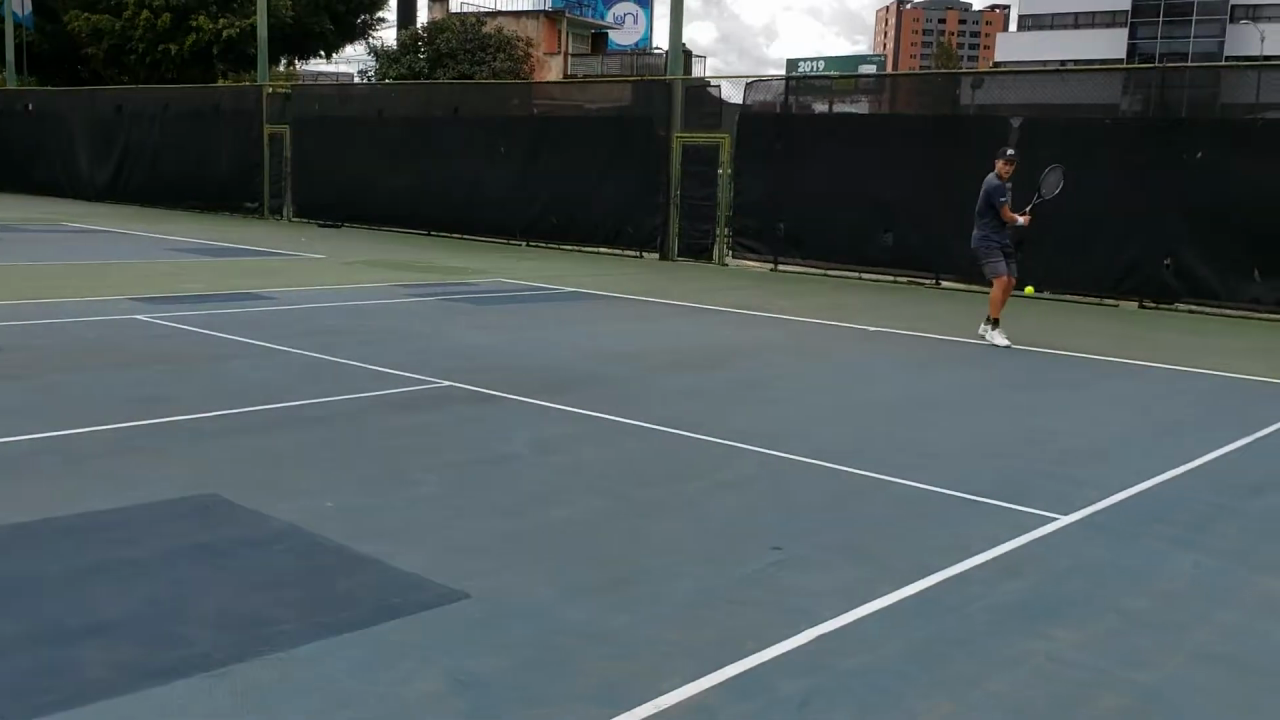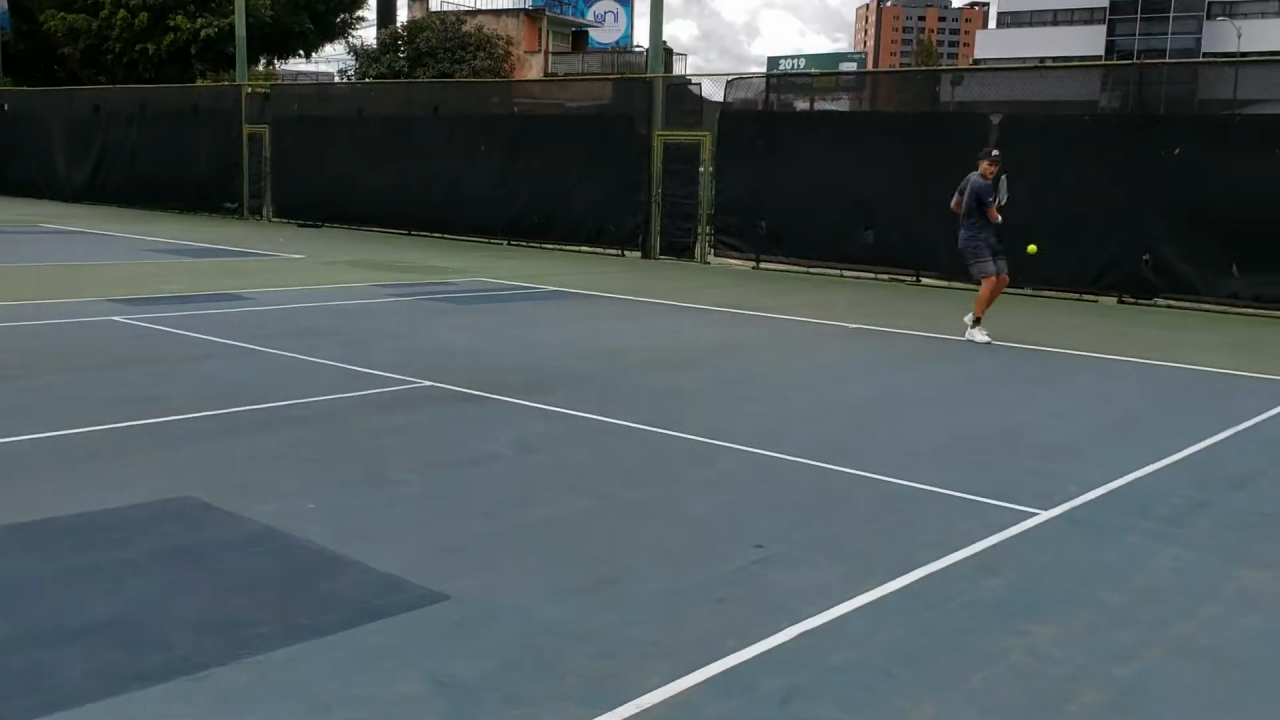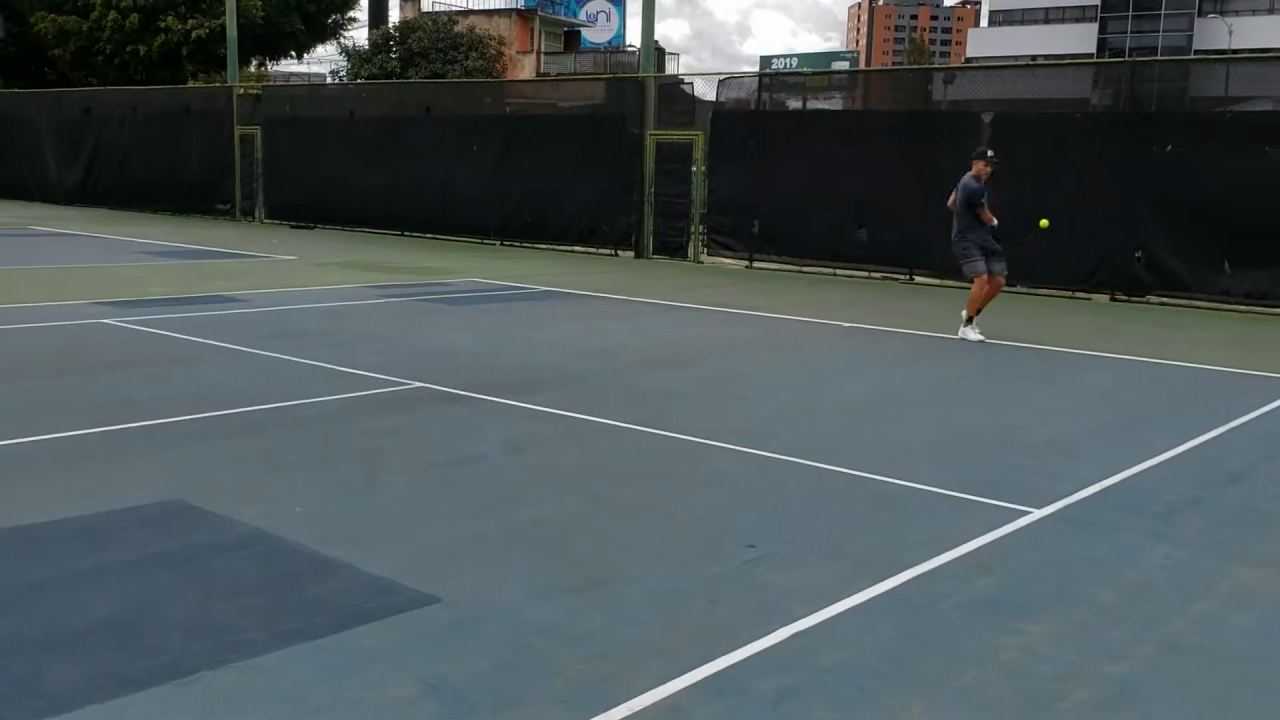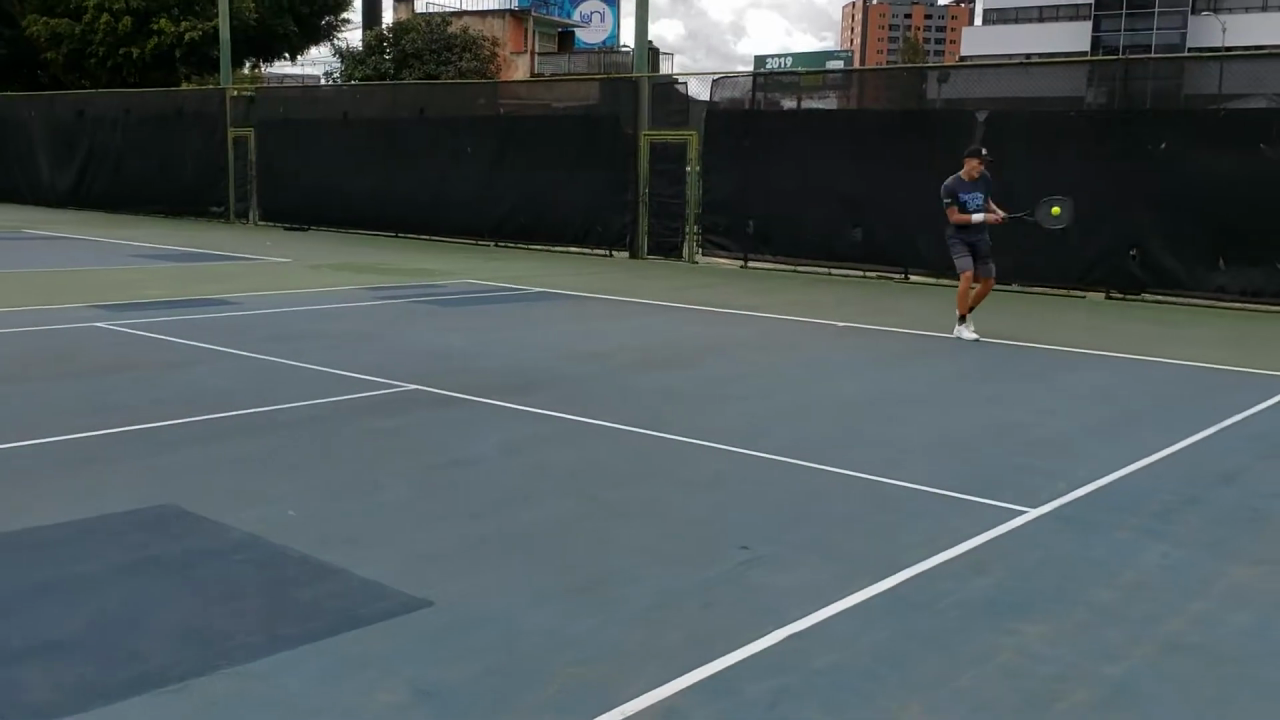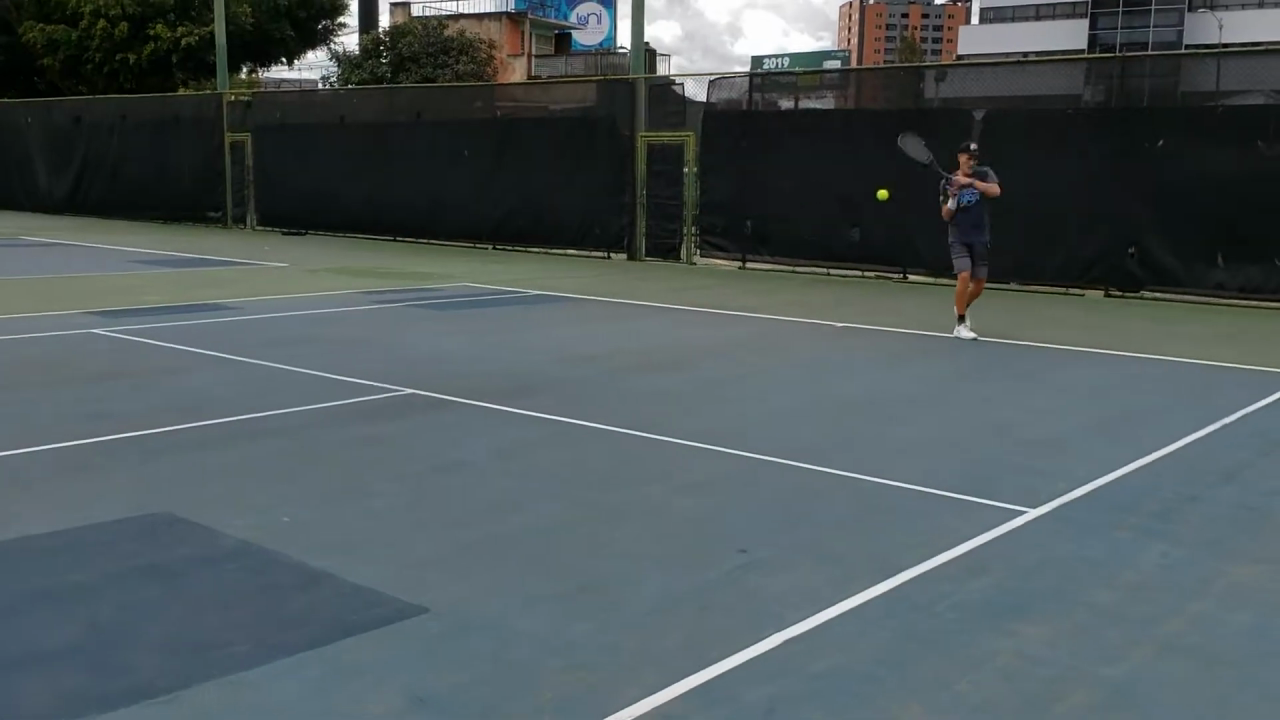
dt=0.1s
person 1, frame 1
left shoulder: (993, 179)
right shoulder: (996, 185)
right elbow: (1007, 216)
left wrist: (1017, 217)
right wrist: (1022, 221)
left hip: (1000, 240)
right hip: (986, 241)
left knee: (1009, 283)
right knee: (1001, 281)
left ankle: (988, 325)
right ankle: (993, 330)
person 1, frame 2
left shoulder: (971, 178)
right shoulder: (983, 186)
left elbow: (954, 205)
right elbow: (992, 217)
right wrist: (999, 218)
left hip: (986, 239)
right hip: (974, 241)
left knee: (1002, 280)
right knee: (989, 281)
left ankle: (974, 317)
right ankle: (974, 328)
person 1, frame 3
left shoulder: (971, 181)
right shoulder: (974, 187)
left elbow: (951, 202)
right elbow: (987, 219)
right wrist: (995, 221)
left hip: (984, 239)
right hip: (966, 242)
left knee: (998, 282)
right knee: (981, 281)
left ankle: (971, 314)
right ankle: (966, 326)
person 1, frame 4
left shoulder: (985, 178)
right shoulder: (950, 186)
right elbow: (954, 218)
left wrist: (996, 211)
right wrist: (983, 217)
left hip: (980, 238)
right hip: (959, 239)
left knee: (988, 282)
right knee: (967, 277)
left ankle: (965, 311)
right ankle: (961, 325)
person 1, frame 5
left shoulder: (985, 173)
right shoulder: (948, 182)
left elbow: (996, 191)
right elbow: (946, 216)
left wrist: (972, 182)
right wrist: (952, 199)
left hip: (980, 238)
right hip: (958, 238)
left knee: (979, 282)
right knee: (964, 277)
left ankle: (961, 308)
right ankle: (961, 325)
